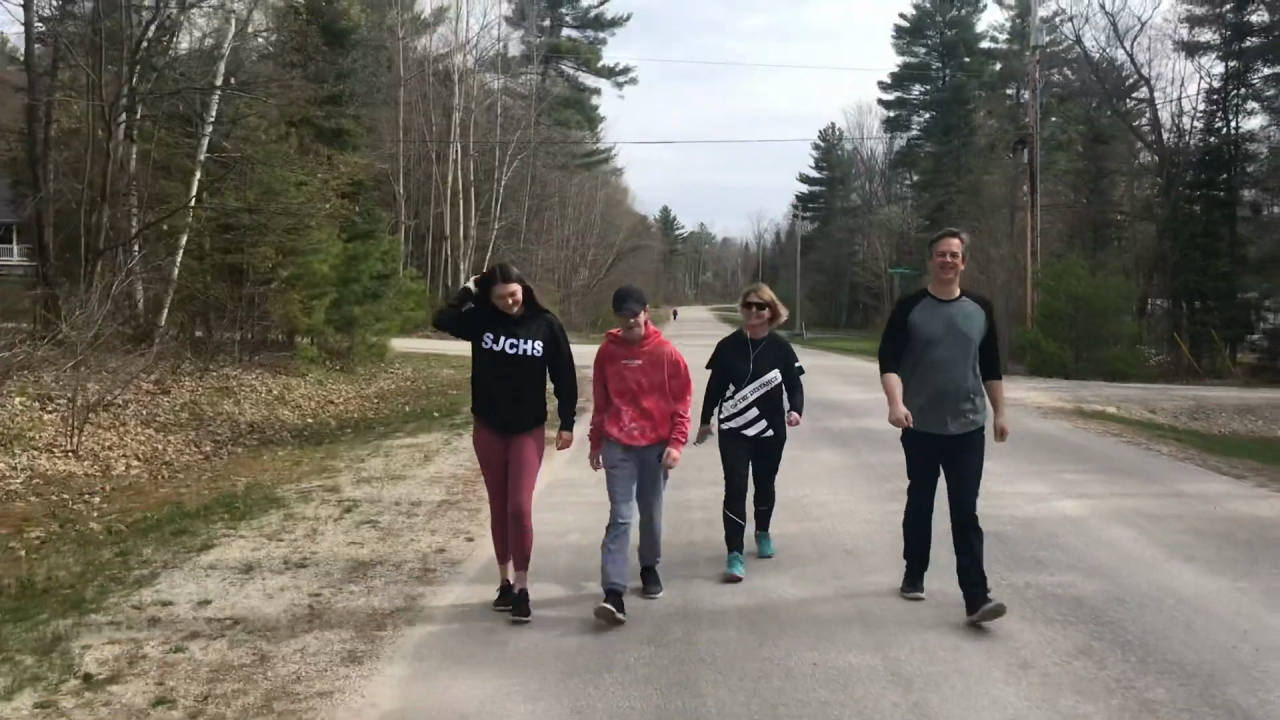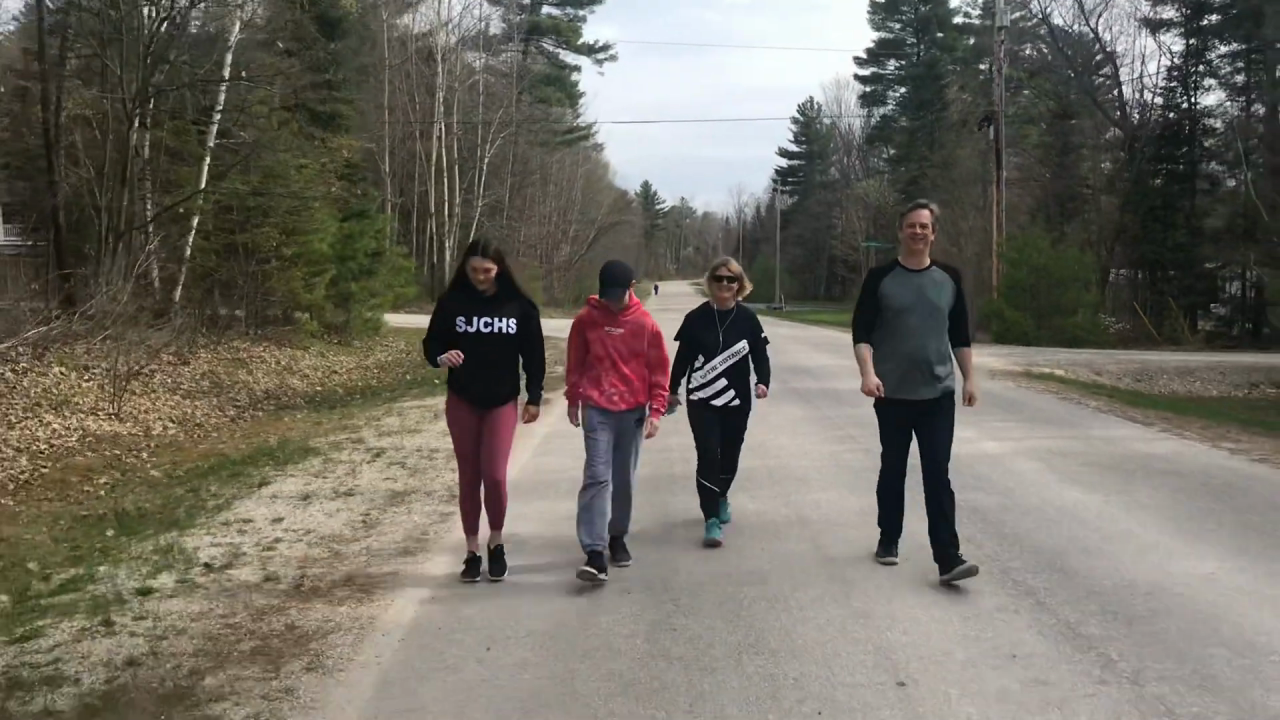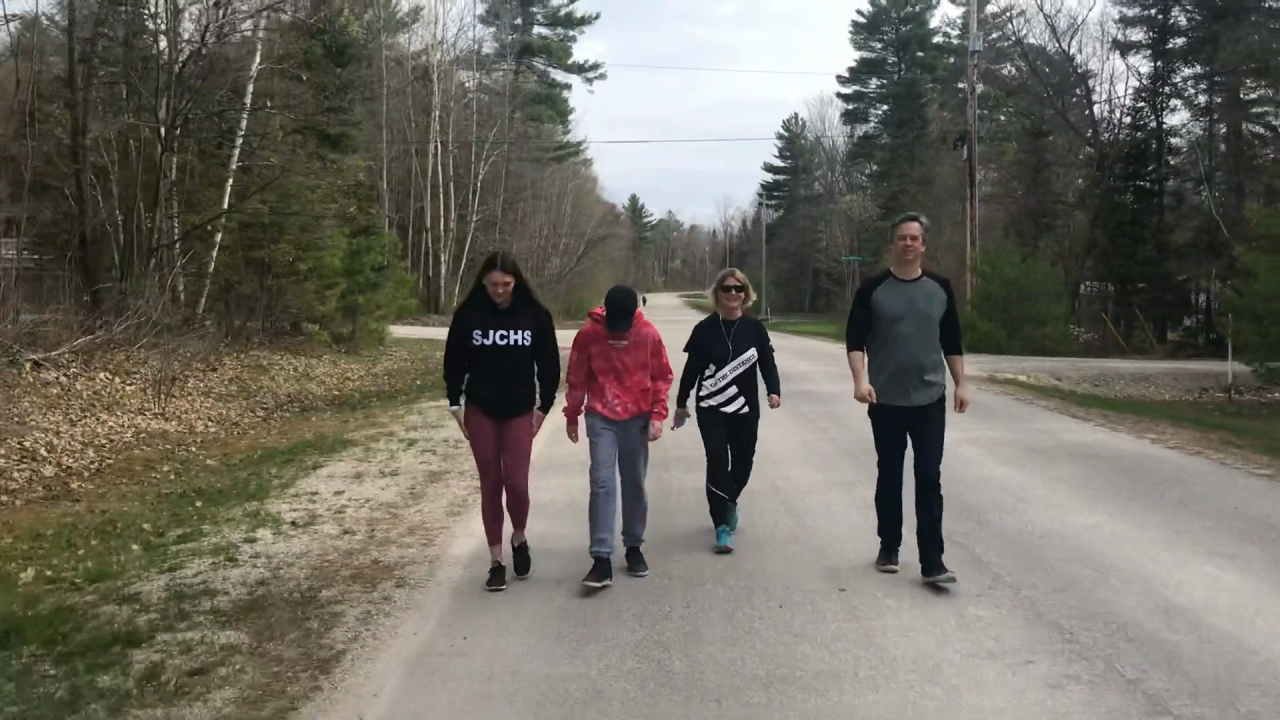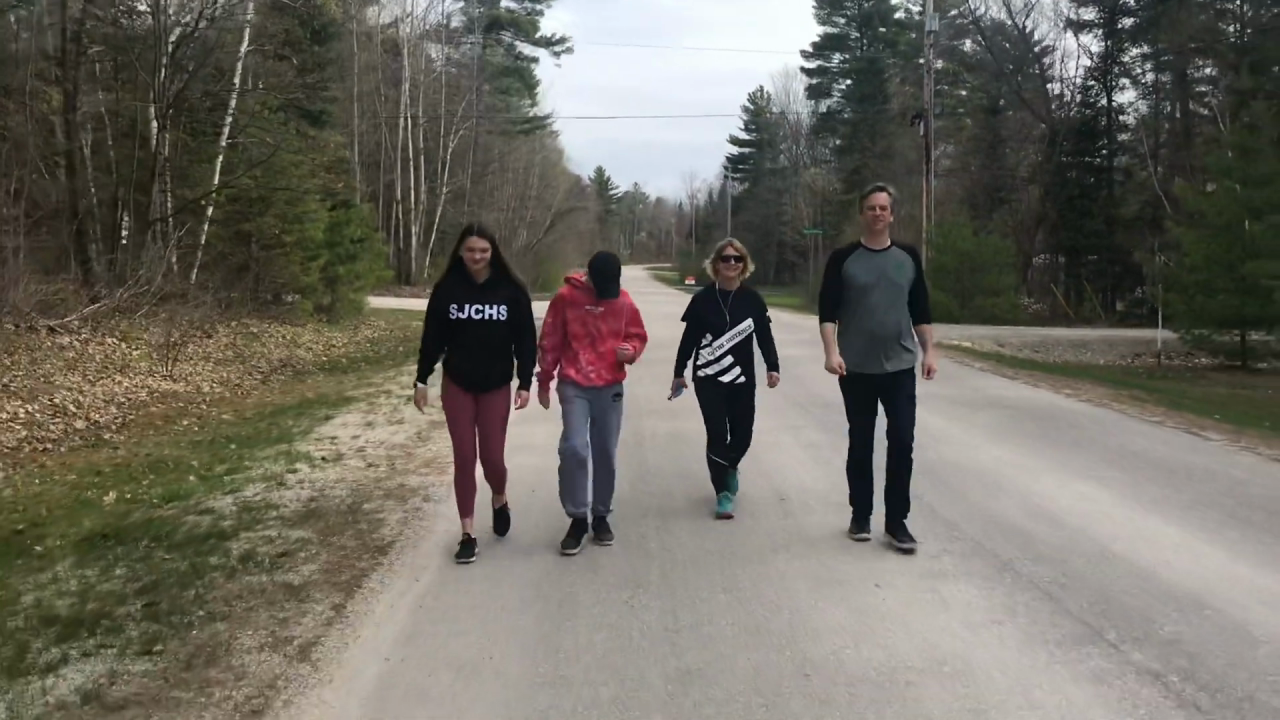
dt=1s
person 1, frame 1
left shoulder: (980, 309)
right shoulder: (909, 307)
left elbow: (991, 366)
right elbow: (888, 360)
left wrist: (1000, 412)
right wrist: (896, 403)
left hip: (968, 426)
right hip: (921, 426)
left knee: (965, 508)
right knee: (920, 503)
left ankle: (976, 597)
right ankle: (914, 572)
person 1, frame 2
left shoulder: (949, 278)
right shoulder: (880, 277)
left elbow: (960, 333)
right elbow: (862, 331)
left wrist: (969, 378)
right wrist: (867, 372)
left hip: (939, 392)
right hip: (892, 392)
left knee: (938, 472)
right knee: (893, 468)
left ankle: (947, 557)
right ankle: (889, 537)
person 1, frame 3
left shoulder: (940, 288)
right shoulder: (873, 288)
left elbow: (952, 341)
right elbow: (855, 340)
left wrist: (961, 384)
right wrist: (861, 380)
left hip: (930, 398)
right hip: (886, 400)
left knee: (929, 476)
right knee: (890, 475)
left ankle: (931, 559)
right ankle: (889, 545)
person 1, frame 4
left shoulder: (909, 257)
right shoulder: (843, 258)
left elbow: (920, 309)
right elbow: (828, 311)
left wrist: (928, 352)
right wrist: (831, 351)
left hip: (900, 366)
right hip: (856, 368)
left knee: (902, 441)
right knee: (861, 443)
left ankle: (897, 522)
right ankle: (861, 513)
person 2, frame 1
left shoulder: (546, 325)
right shoulder: (480, 320)
left elbow: (564, 377)
right elbow: (441, 320)
left wrist: (567, 423)
right wrist: (469, 291)
left hip: (529, 430)
right hip: (488, 428)
left knee: (520, 508)
right knee: (498, 506)
left ankle: (522, 586)
right ankle: (506, 580)
person 2, frame 2
left shoulder: (519, 305)
right shoulder: (452, 301)
left elbow: (534, 354)
right elbow: (431, 344)
left wrist: (534, 398)
right wrist: (441, 357)
left hip: (502, 403)
right hip: (461, 401)
left knee: (494, 476)
right knee: (469, 476)
left ankle: (496, 542)
right ankle: (472, 551)
person 2, frame 3
left shoulder: (535, 315)
right shoulder: (468, 315)
left elbow: (549, 364)
right elbow: (454, 362)
left wrist: (544, 406)
right wrist: (455, 404)
left hip: (521, 412)
right hip: (480, 412)
left knee: (517, 484)
right knee: (491, 485)
left ankle: (519, 539)
right ankle: (496, 560)
person 2, frame 4
left shoulder: (511, 290)
right shoulder: (446, 289)
left elbow: (526, 339)
right elbow: (433, 338)
left wrist: (525, 383)
right wrist: (422, 380)
left hip: (497, 386)
right hip: (456, 385)
left knee: (491, 458)
right knee: (464, 458)
left ankle: (499, 501)
right ankle: (468, 534)
person 3, frame 1
left shoulder: (666, 352)
right shoulder: (606, 353)
left elbow: (681, 399)
right elbow: (600, 401)
left wrist: (676, 442)
right wrist: (595, 442)
left hip: (655, 443)
right hip: (617, 445)
left knee: (651, 511)
right knee: (620, 516)
left ankle: (649, 566)
right ankle: (614, 594)
person 3, frame 2
left shoulder: (645, 323)
right shoulder: (586, 320)
left elbow: (659, 369)
right elbow: (575, 363)
left wrist: (657, 410)
right wrist: (573, 400)
left hip: (633, 410)
right hip: (596, 410)
left knee: (624, 478)
right knee: (597, 477)
left ankle: (617, 536)
right ankle: (594, 554)
person 3, frame 3
left shoulder: (648, 334)
right shoulder: (588, 334)
left elbow: (663, 377)
right elbow: (576, 377)
left wrist: (657, 414)
right wrist: (572, 415)
left hip: (637, 418)
right hip: (600, 418)
left knee: (634, 485)
right knee: (602, 484)
left ankle: (634, 546)
right ankle: (602, 559)
person 3, frame 4
left shoulder: (624, 301)
right shoulder: (565, 297)
left elbow: (638, 337)
right elbow: (549, 341)
left wrist: (630, 351)
right wrist: (544, 381)
left hip: (610, 387)
right hip: (573, 385)
left knee: (605, 454)
right knee: (574, 449)
left ankle: (600, 515)
right ankle: (577, 518)
person 4, frame 1
left shoulder: (781, 348)
right shoulder: (727, 347)
left elbow: (794, 387)
right elbow: (715, 387)
left wrist: (796, 410)
right wrist: (705, 421)
left hip: (770, 431)
right hip: (733, 430)
left knee: (765, 485)
right knee: (735, 490)
left ankle: (762, 532)
right ankle: (735, 555)
person 4, frame 2
left shoulder: (748, 318)
right shoulder: (696, 318)
left elbow: (760, 356)
right elbow: (683, 357)
left wrist: (762, 382)
right wrist: (672, 390)
left hip: (737, 400)
right hip: (702, 401)
left knee: (730, 455)
right knee: (708, 457)
left ankle: (721, 497)
right ankle: (712, 521)
person 4, frame 3
left shoulder: (755, 328)
right shoulder: (705, 329)
left elbow: (767, 364)
right elbow: (692, 368)
left wrist: (773, 390)
right wrist: (681, 403)
left hip: (745, 408)
right hip: (711, 408)
left knee: (743, 464)
right knee: (717, 464)
left ankle: (730, 502)
right ankle: (722, 528)
person 4, frame 4
left shoulder: (752, 299)
right shoulder: (702, 299)
left elbow: (764, 335)
right elbow: (689, 337)
left wrist: (772, 366)
right wrist: (679, 372)
left hip: (742, 378)
right hip: (709, 377)
left knee: (742, 434)
right knee: (716, 432)
left ankle: (730, 468)
right ankle: (723, 494)
